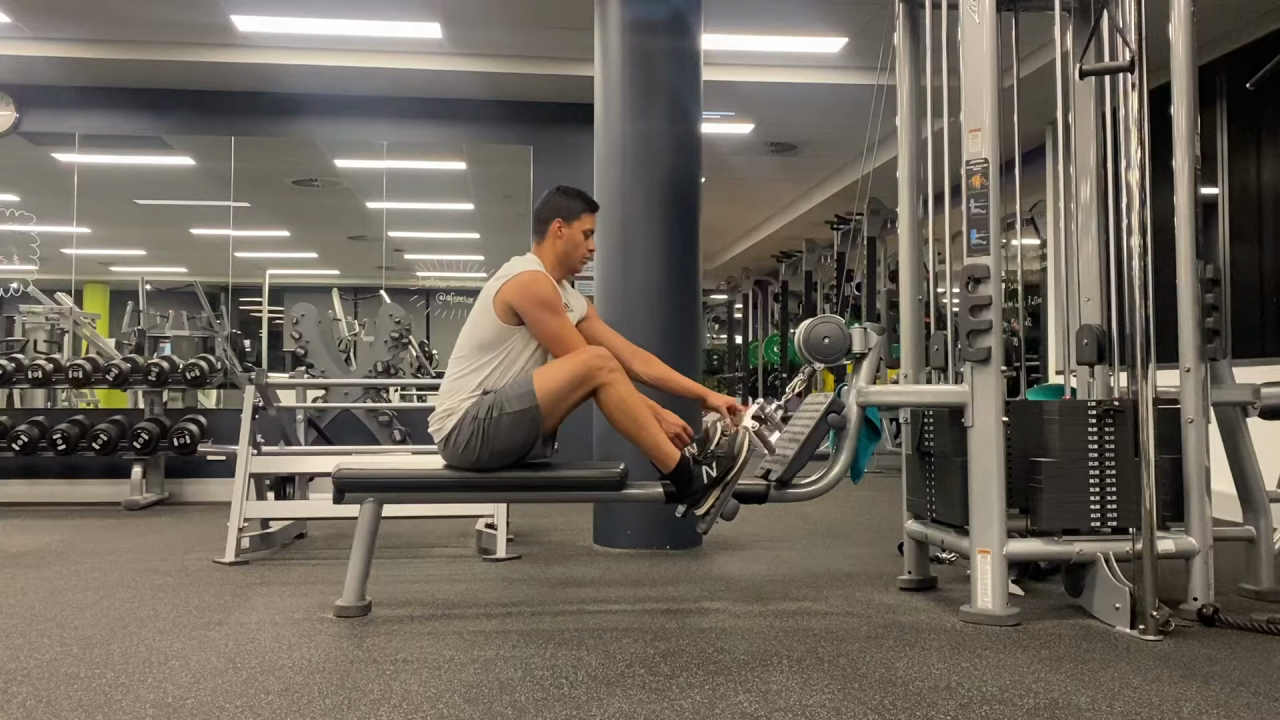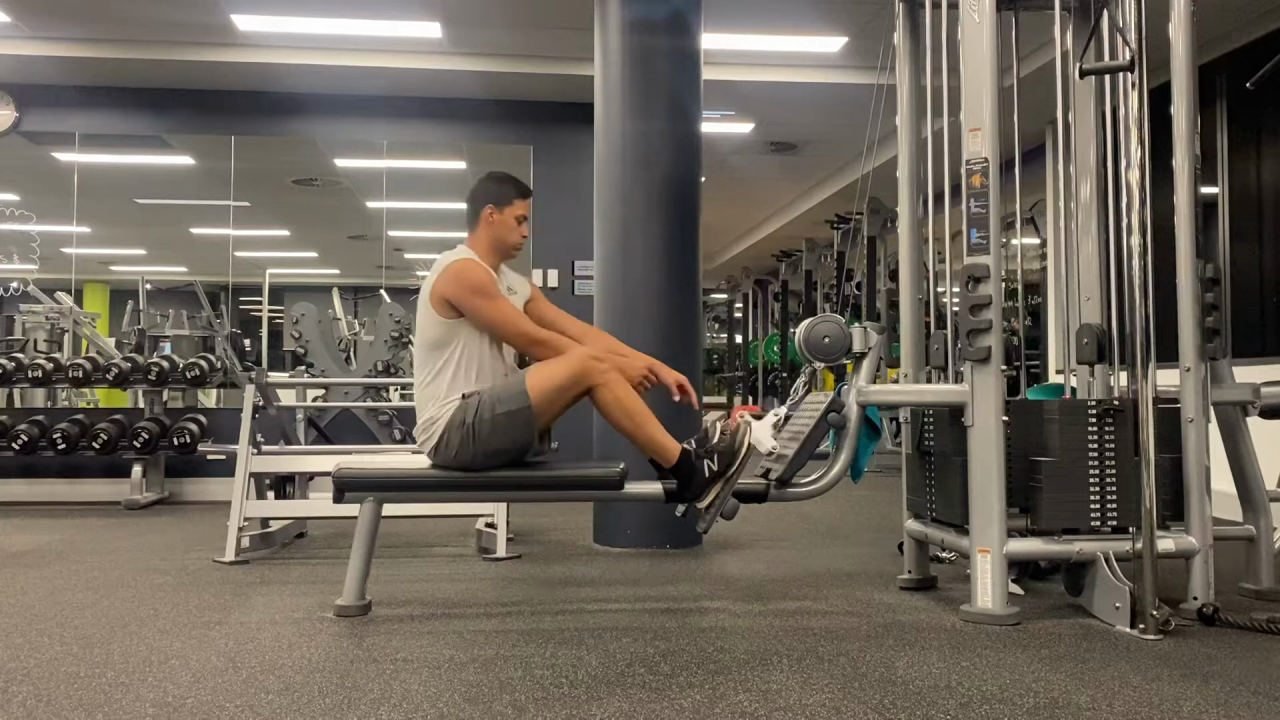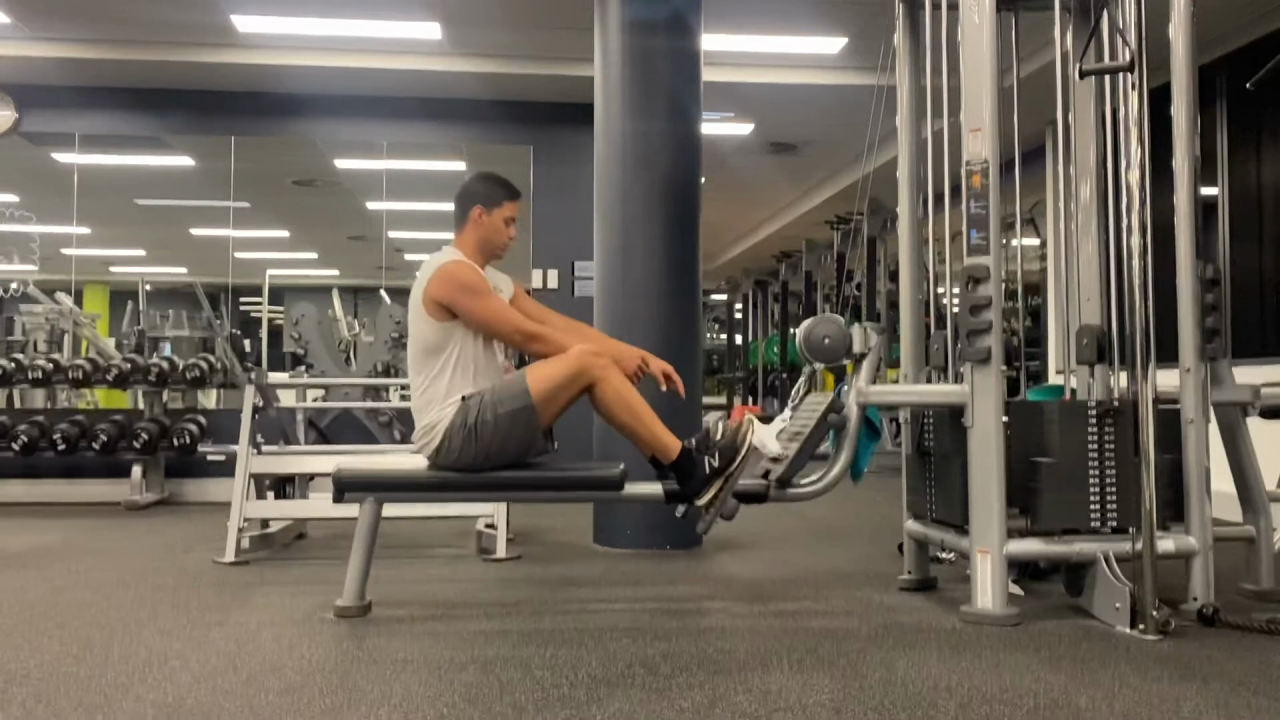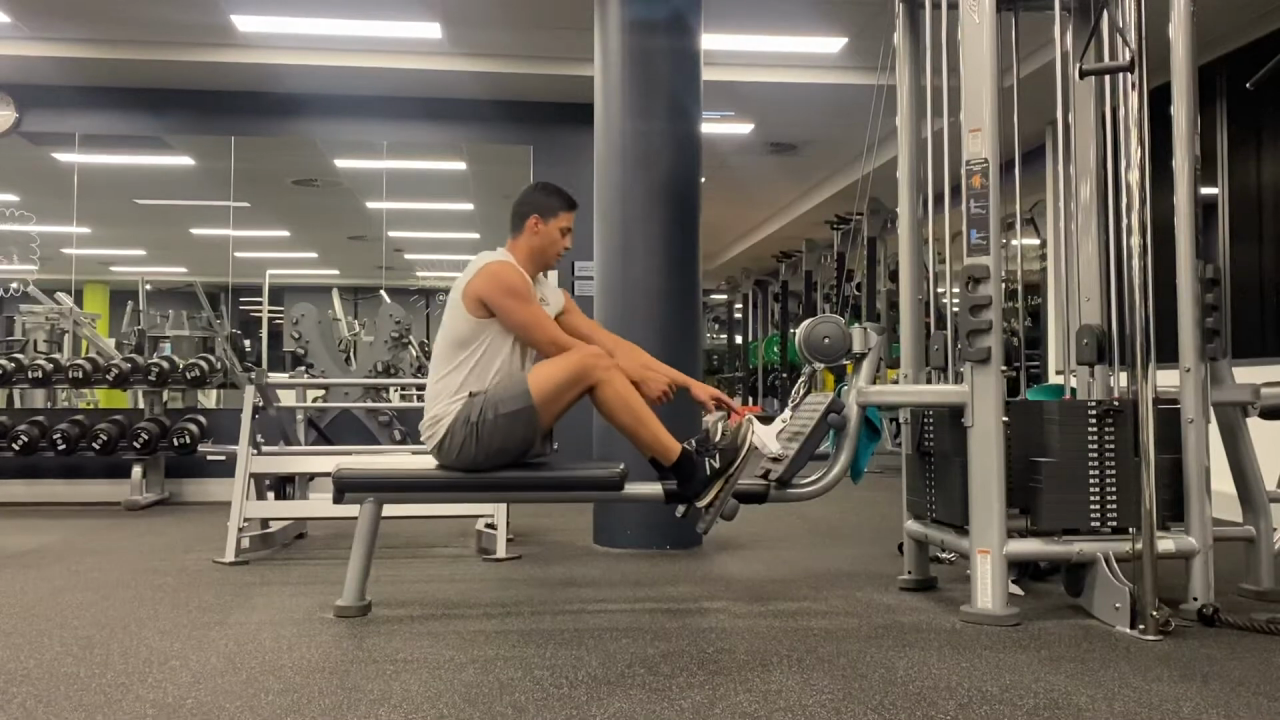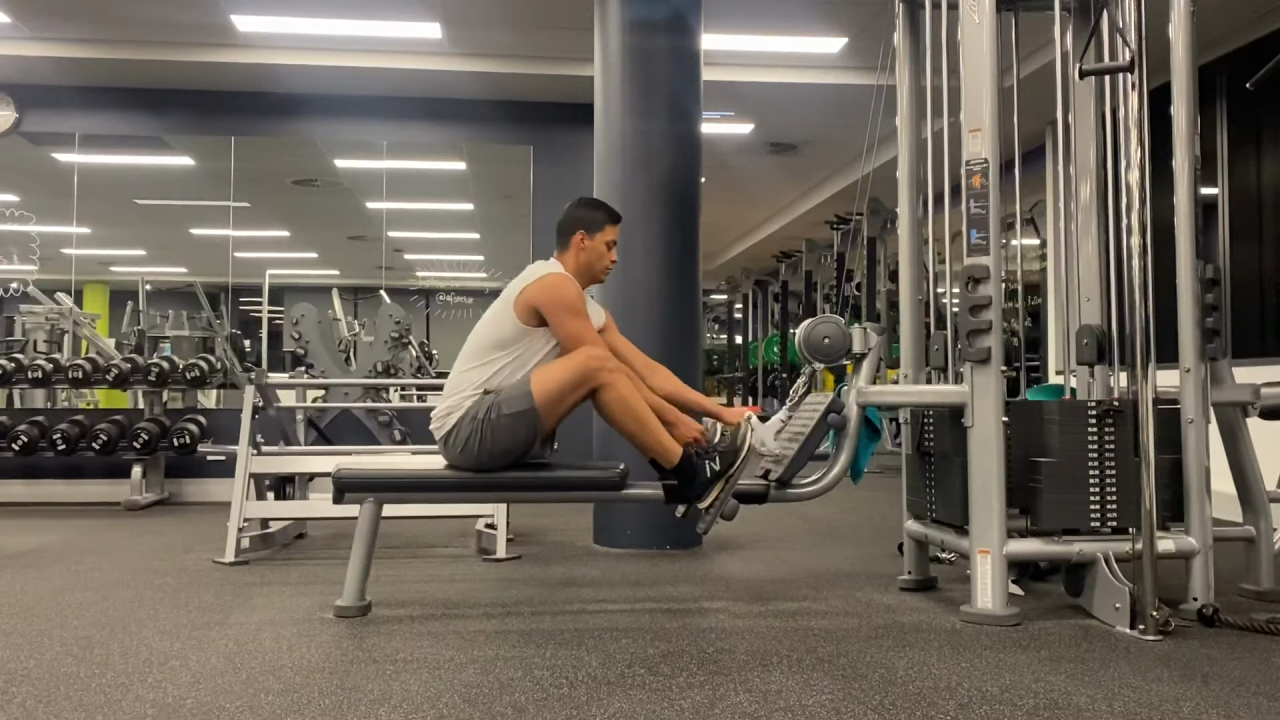
dt=0.3s
person 1, frame 1
left shoulder: (569, 299)
right shoulder: (530, 282)
left elbow: (633, 359)
right elbow: (590, 364)
left wrist: (707, 395)
right wrist: (656, 415)
left hip: (495, 425)
right hip: (466, 430)
right knee: (598, 364)
left ankle: (678, 461)
right ankle: (688, 478)
person 1, frame 2
left shoulder: (509, 283)
right shoulder: (461, 272)
left elbow: (580, 333)
right elbow: (535, 343)
left wrist: (655, 366)
right wrist: (619, 367)
left hip: (480, 421)
right hip: (453, 433)
left knee: (590, 362)
right knee: (592, 365)
left ankle: (676, 458)
right ankle: (689, 471)
person 1, frame 3
left shoulder: (495, 282)
right shoulder: (452, 274)
left elbow: (566, 329)
right elbow: (529, 337)
left wrist: (638, 356)
right wrist: (613, 357)
left hip: (479, 421)
right hip: (453, 434)
left knee: (592, 364)
right knee: (590, 362)
left ankle: (676, 457)
right ankle: (689, 468)
person 1, frame 4
left shoulder: (546, 293)
right shoulder: (498, 273)
left elbow: (616, 347)
right elbow: (560, 349)
left wrist: (691, 384)
right wrist: (636, 378)
left hip: (486, 423)
right hip: (459, 432)
left knee: (595, 362)
right knee: (592, 362)
left ankle: (676, 459)
right ankle: (689, 470)
person 1, frame 5
left shoulder: (585, 309)
right shoulder: (555, 286)
left elbow: (646, 370)
right elbow: (603, 365)
left wrist: (718, 411)
right wrist: (673, 420)
left hip: (493, 424)
right hip: (467, 430)
left knee: (600, 372)
right knee: (597, 366)
left ankle: (677, 462)
right ankle: (690, 474)
